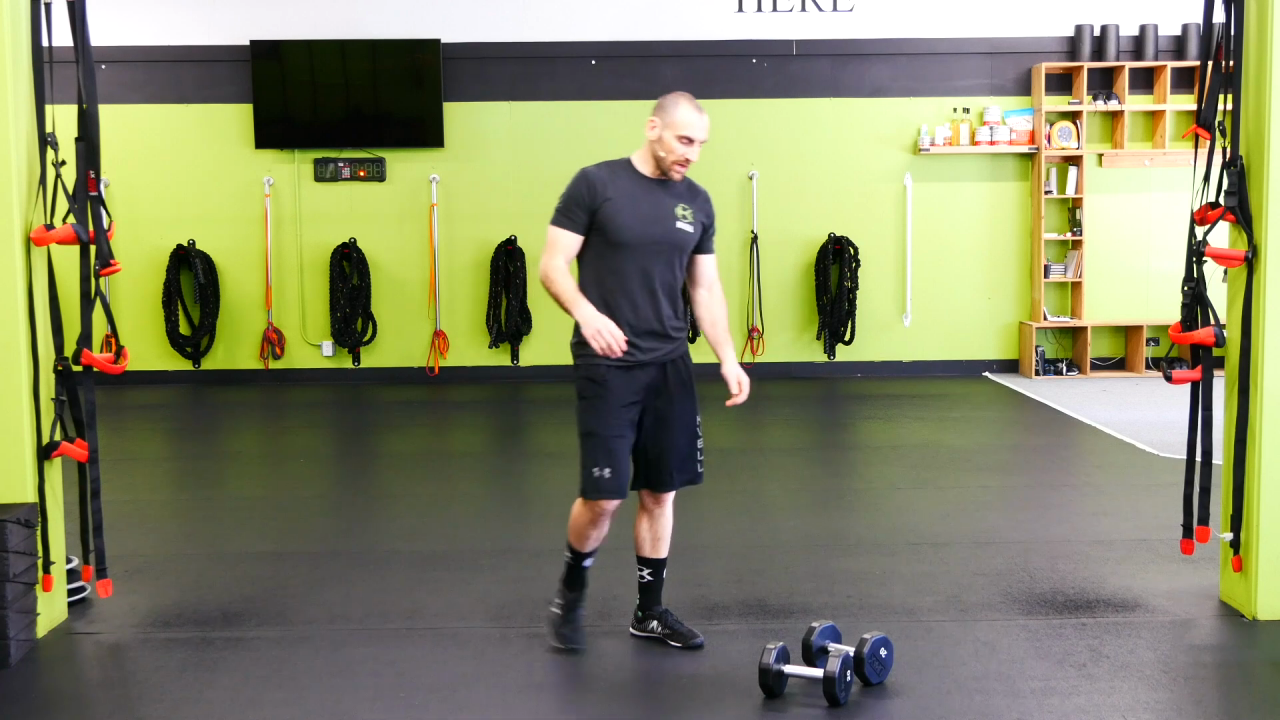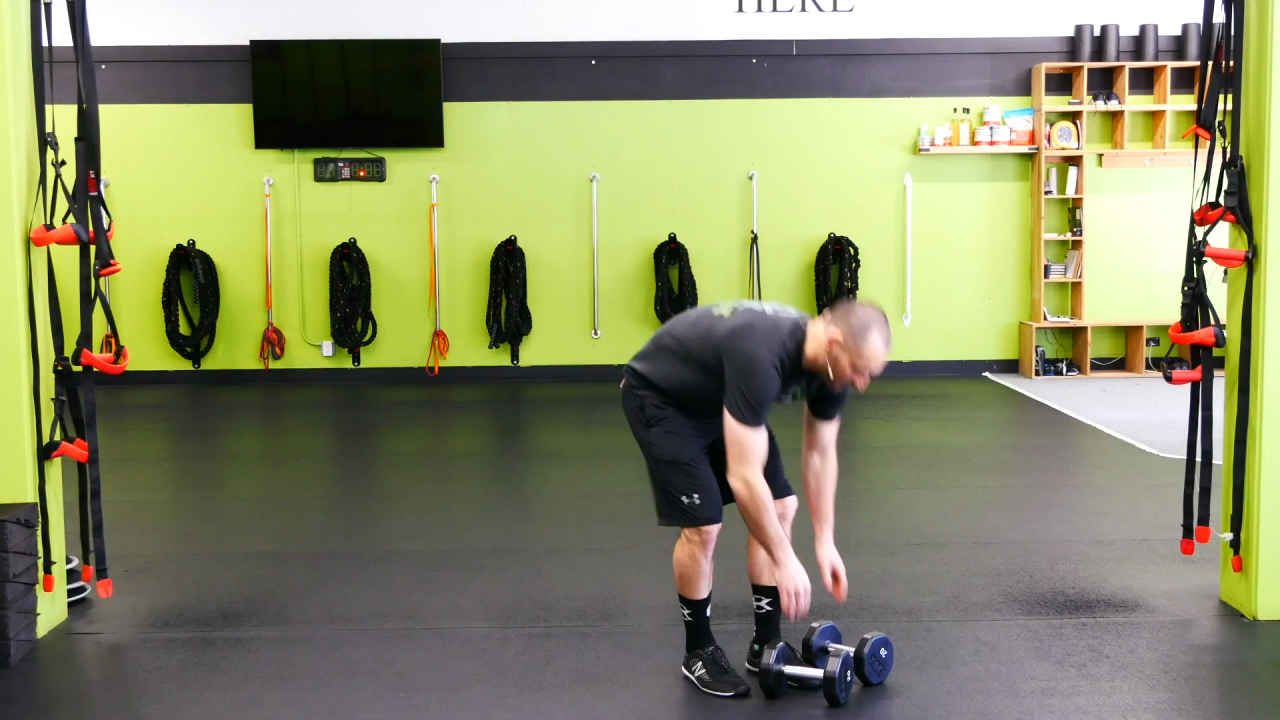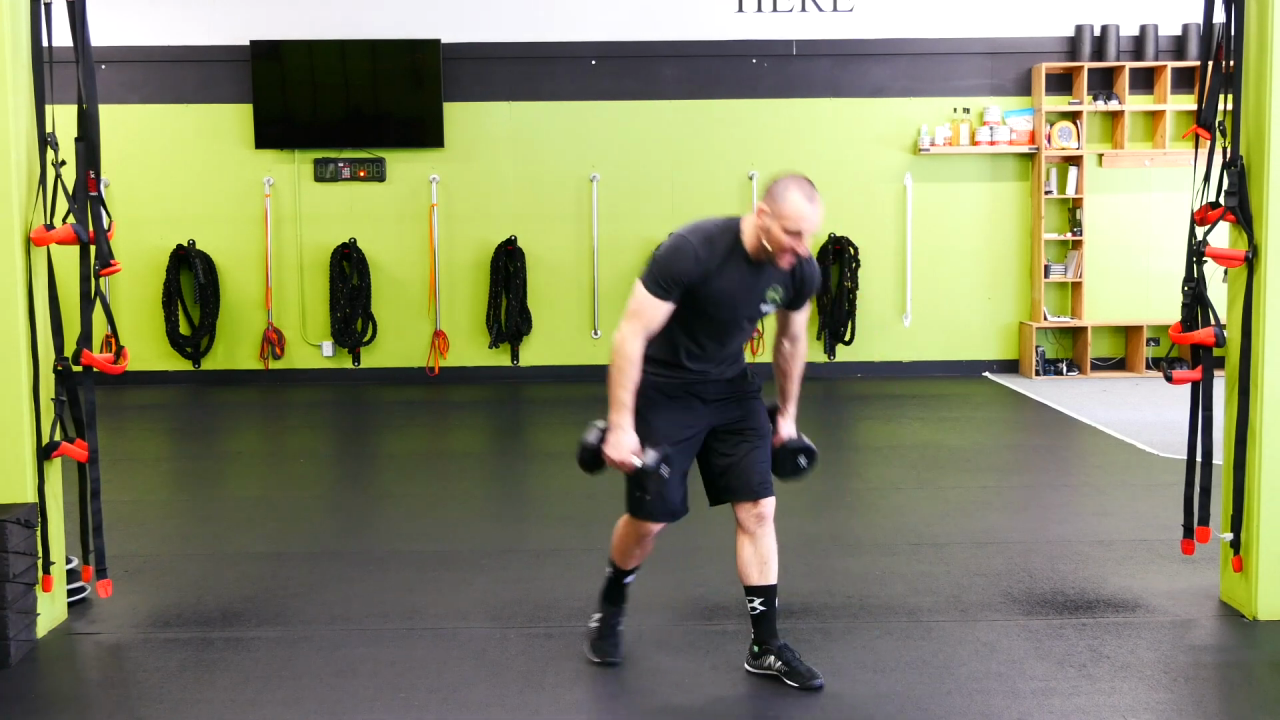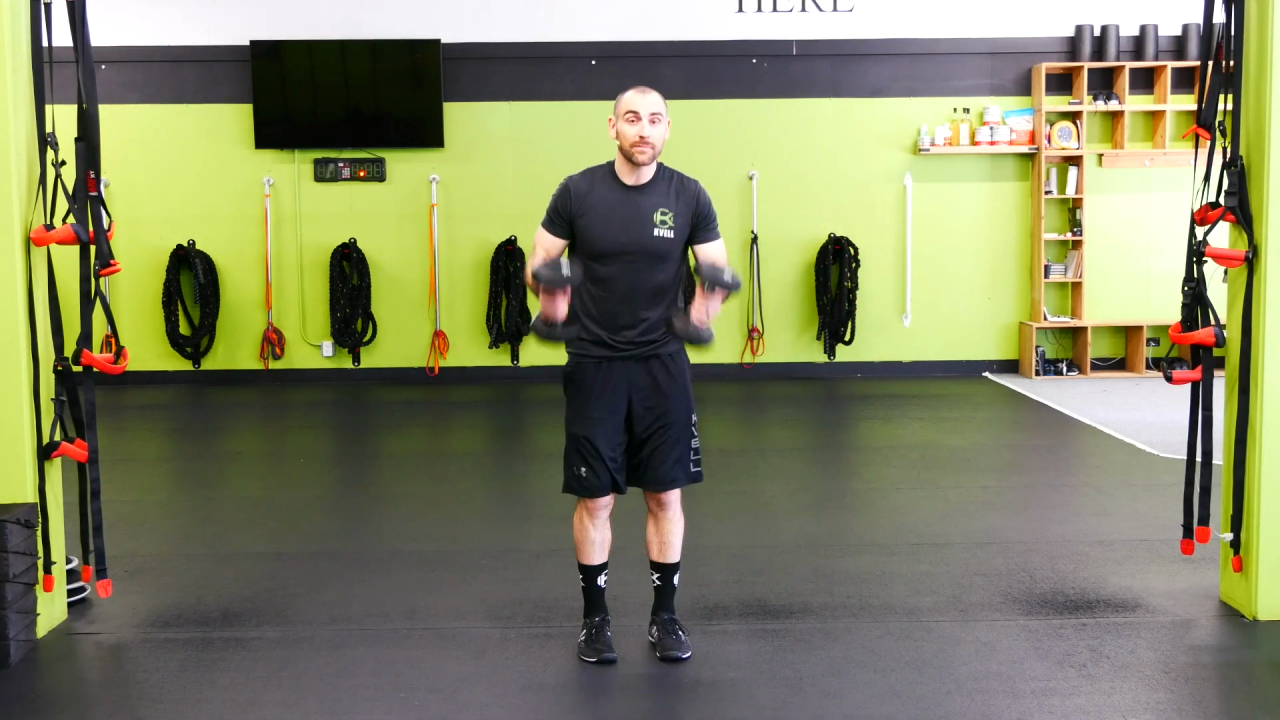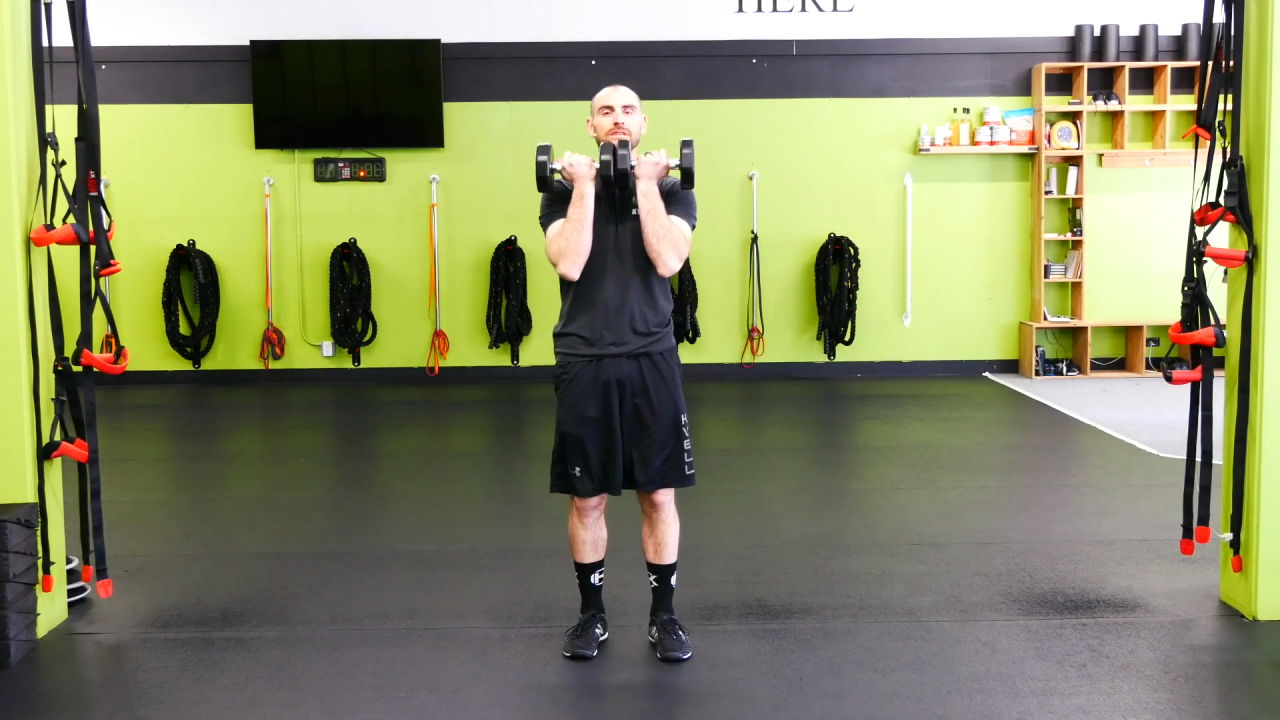
dt=1s
person 1, frame 1
left shoulder: (696, 202)
right shoulder: (595, 184)
left elbow: (706, 287)
right elbow: (552, 265)
left wrist: (728, 358)
right wrist: (588, 316)
left hip: (671, 364)
right hip: (610, 366)
left knee: (661, 493)
right knee: (603, 497)
left ankle: (650, 610)
right ankle: (570, 590)
person 1, frame 2
left shoulder: (828, 364)
right shoulder: (759, 357)
left elbow: (820, 454)
right elbow: (743, 477)
left wrist: (825, 543)
right wrist: (785, 562)
left hip: (719, 400)
right hip: (659, 396)
left knee: (782, 505)
right knee: (704, 523)
left ankle: (766, 642)
right ankle: (699, 650)
person 1, frame 3
left shoulder: (801, 268)
right shoulder: (693, 250)
left elbow: (792, 339)
right elbow: (631, 334)
left wrist: (787, 414)
right wrist: (621, 426)
left hip: (730, 385)
right hip: (664, 387)
left knee: (759, 511)
right knee: (651, 516)
left ankle: (766, 644)
right ankle: (608, 607)
person 1, frame 4
left shoulder: (689, 196)
right shoulder: (577, 192)
left elbow: (718, 272)
right elbow: (539, 264)
left wrist: (711, 298)
right wrist: (547, 292)
left hip: (662, 363)
right hip: (593, 364)
left knee: (666, 494)
right knee: (594, 498)
left ankle: (664, 614)
right ankle: (595, 617)
person 1, frame 5
left shoulder: (671, 189)
right shoulder: (563, 190)
left elbow: (668, 260)
right elbow: (569, 263)
left wrist: (646, 184)
right wrist: (585, 186)
left hip: (651, 358)
right hip: (584, 361)
left knee: (659, 493)
right knee: (587, 496)
left ankle: (663, 614)
right ankle: (591, 613)
